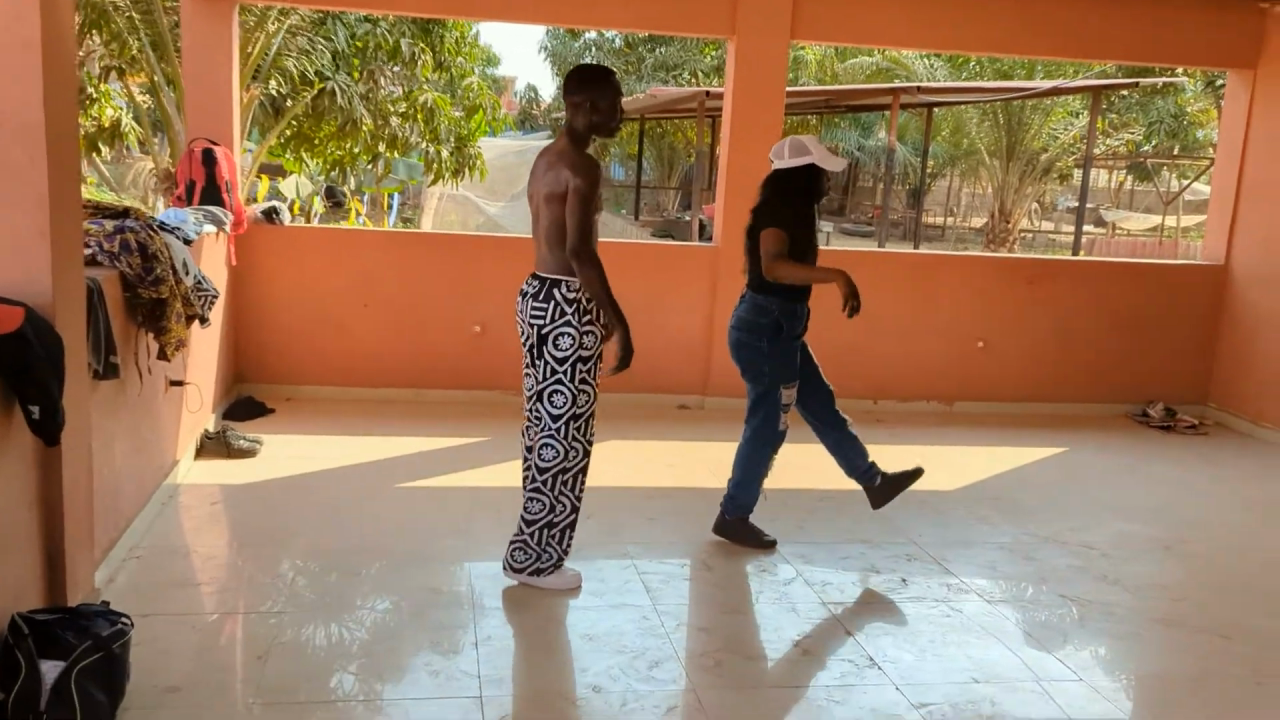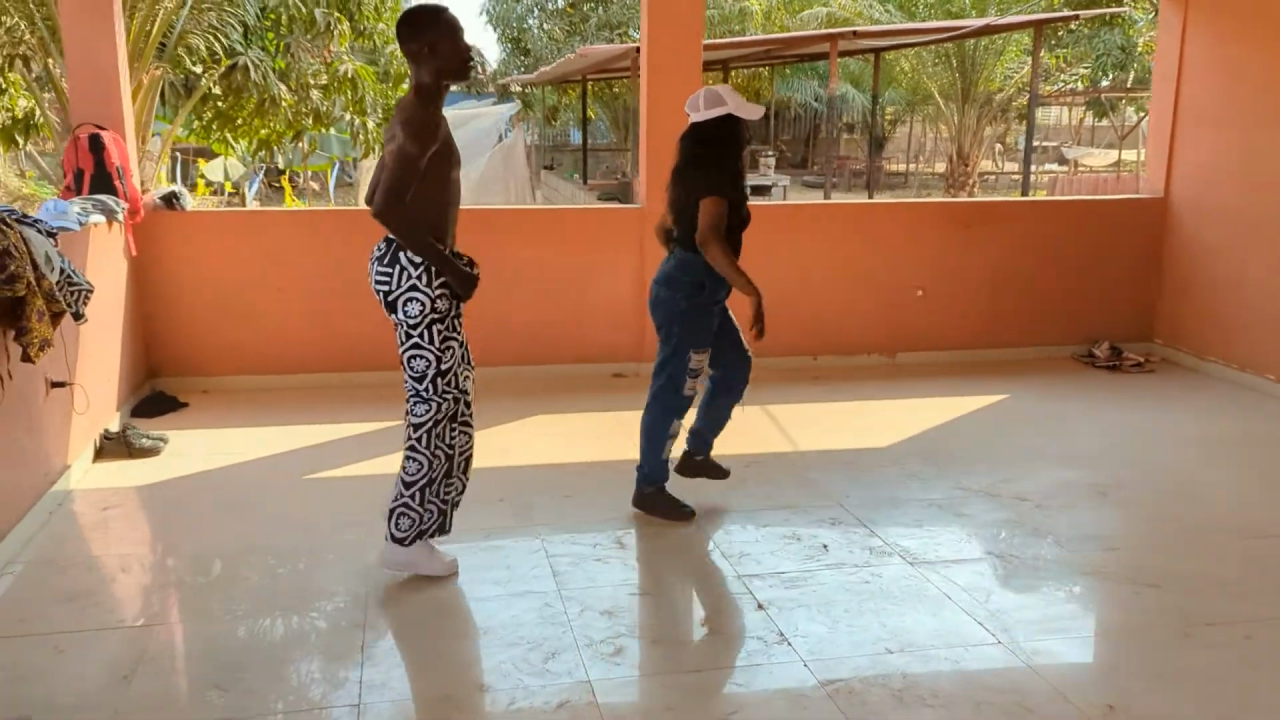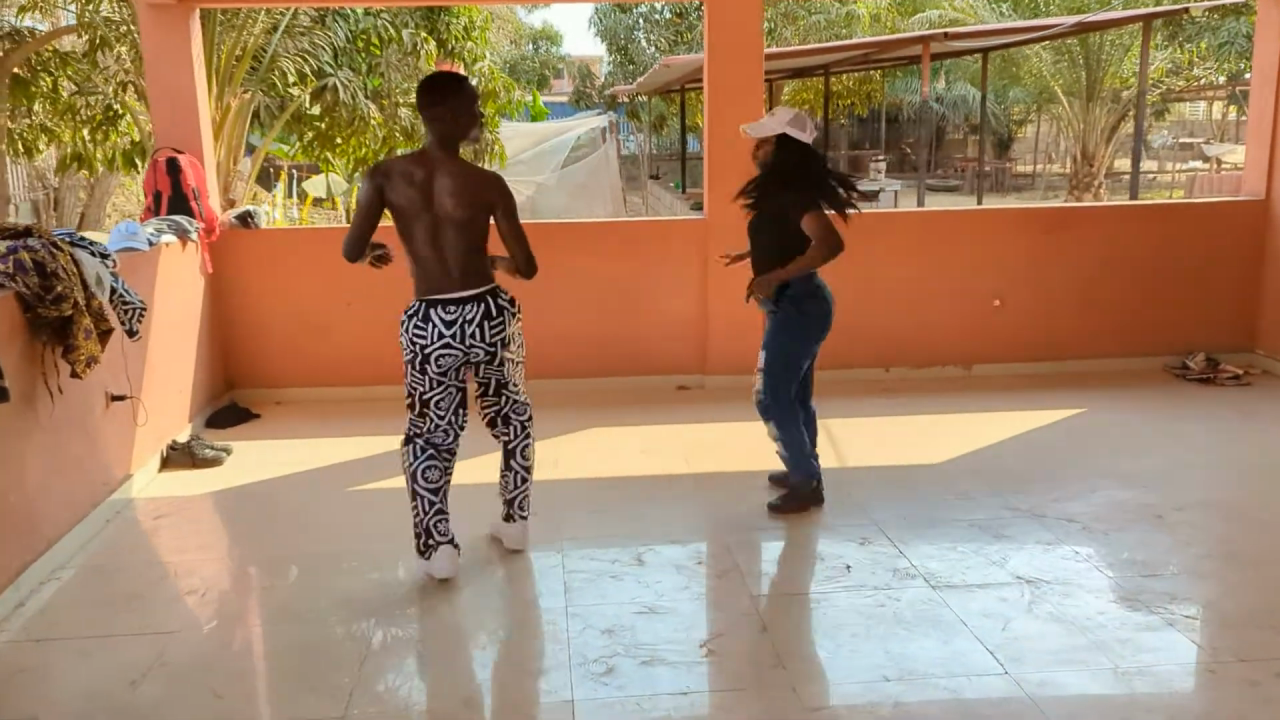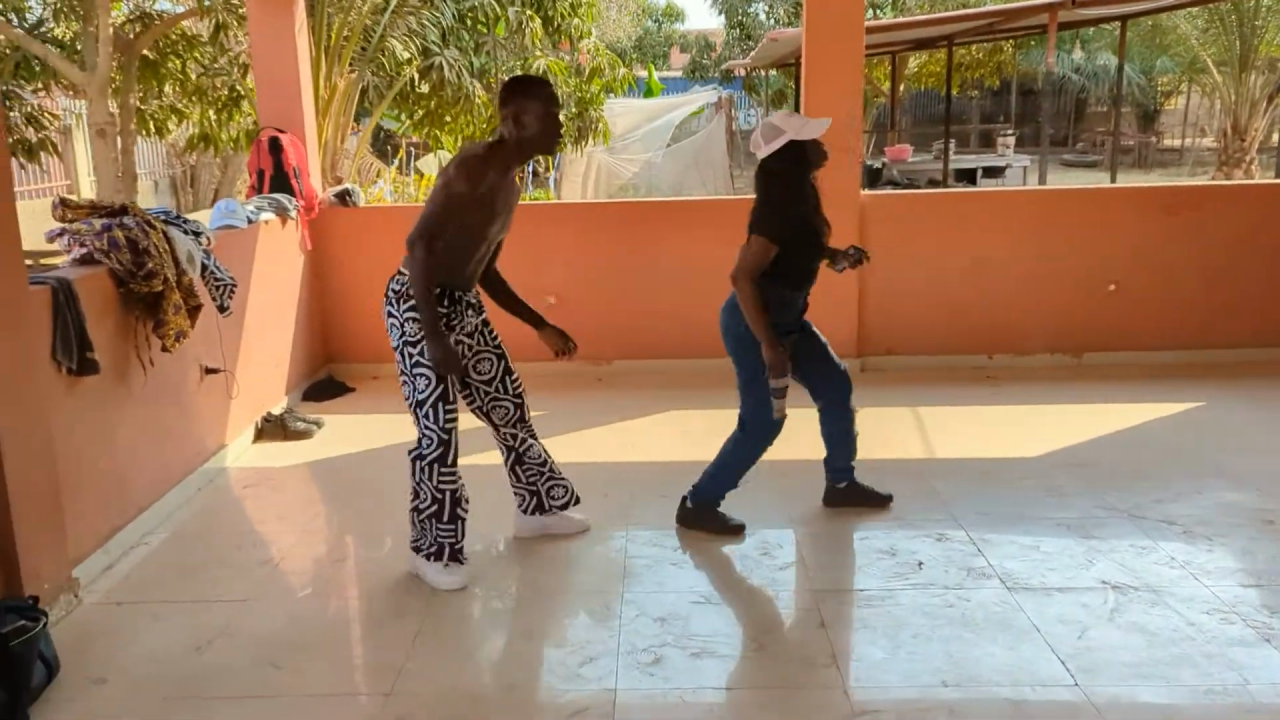
dt=1s
person 1, frame 1
left shoulder: (547, 158)
right shoulder: (582, 166)
right elbow: (579, 249)
right wrist: (618, 317)
left hip: (539, 294)
right hip: (567, 304)
left knee: (545, 425)
right knee: (565, 434)
left ankle: (536, 541)
right ankle: (534, 558)
person 1, frame 2
left shoulder: (421, 114)
right shoulder: (420, 118)
left elbow: (380, 200)
right elbow: (383, 206)
left wrist: (444, 253)
right wrist: (449, 262)
left hip: (421, 272)
right hip: (417, 276)
left knee: (451, 396)
right knee: (435, 404)
left ankle: (422, 516)
right ankle: (406, 538)
person 1, frame 3
left shoulder: (384, 176)
right shoulder: (487, 184)
left elbow: (352, 252)
right elbow: (527, 267)
left wrist: (377, 248)
left hip: (430, 322)
right hip: (490, 313)
left knee: (431, 438)
right knee: (509, 414)
left ankle: (439, 547)
right ankle: (514, 521)
person 1, frame 4
left shoulder: (510, 186)
right shoulder: (472, 167)
right elbow: (418, 242)
left wrist: (543, 328)
right wrist: (434, 331)
left hip: (462, 304)
right hip: (416, 303)
left knee: (505, 402)
right knee: (439, 426)
left ankle: (541, 507)
right ankle: (433, 550)
person 2, frame 1
left shoulder: (787, 214)
right shoulder: (778, 214)
right elbow: (771, 267)
left wrist: (814, 273)
right wrist: (835, 275)
left hip: (780, 330)
right hip: (764, 332)
left knee: (822, 407)
right knee: (768, 426)
left ankle: (873, 481)
right ankle: (733, 518)
person 2, frame 2
left shoulder: (699, 171)
right shoulder: (715, 175)
left elbow: (667, 231)
right elbow: (708, 240)
right wrist: (751, 289)
left hip: (690, 288)
right hip: (688, 294)
left knee: (737, 366)
right knee: (673, 390)
left ankle: (697, 453)
right ankle: (650, 487)
person 2, frame 3
left shoulder: (797, 192)
right shoulder: (776, 191)
left elbow: (828, 243)
left wrist: (775, 277)
right wrist: (750, 255)
left hip: (798, 307)
right hip: (788, 307)
left knee: (770, 397)
right knee: (793, 393)
left ankle: (806, 482)
right ankle: (802, 473)
person 2, frame 4
left shoulder: (798, 196)
right shoulder: (779, 207)
right elbow: (743, 276)
left wrist: (837, 256)
right wrist: (766, 341)
left hip: (783, 316)
right hip: (756, 323)
left knee: (835, 387)
right knee: (761, 423)
left ankle: (841, 484)
right ankle: (698, 505)
